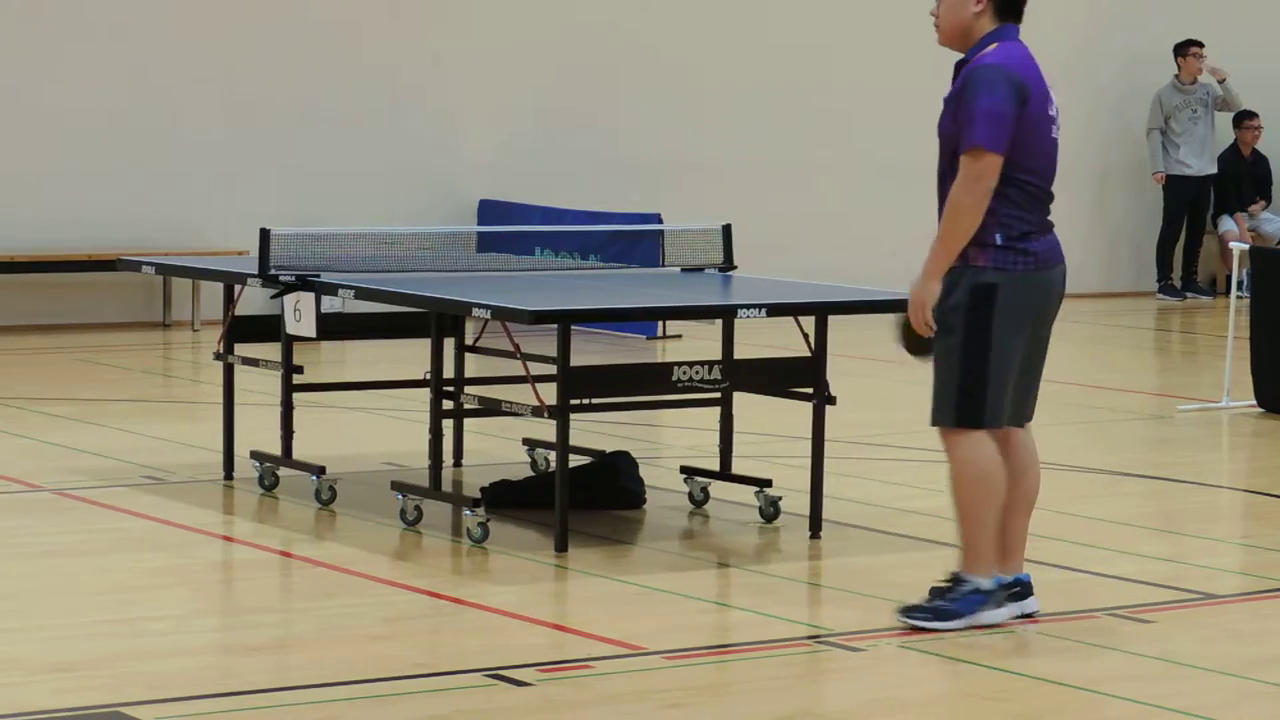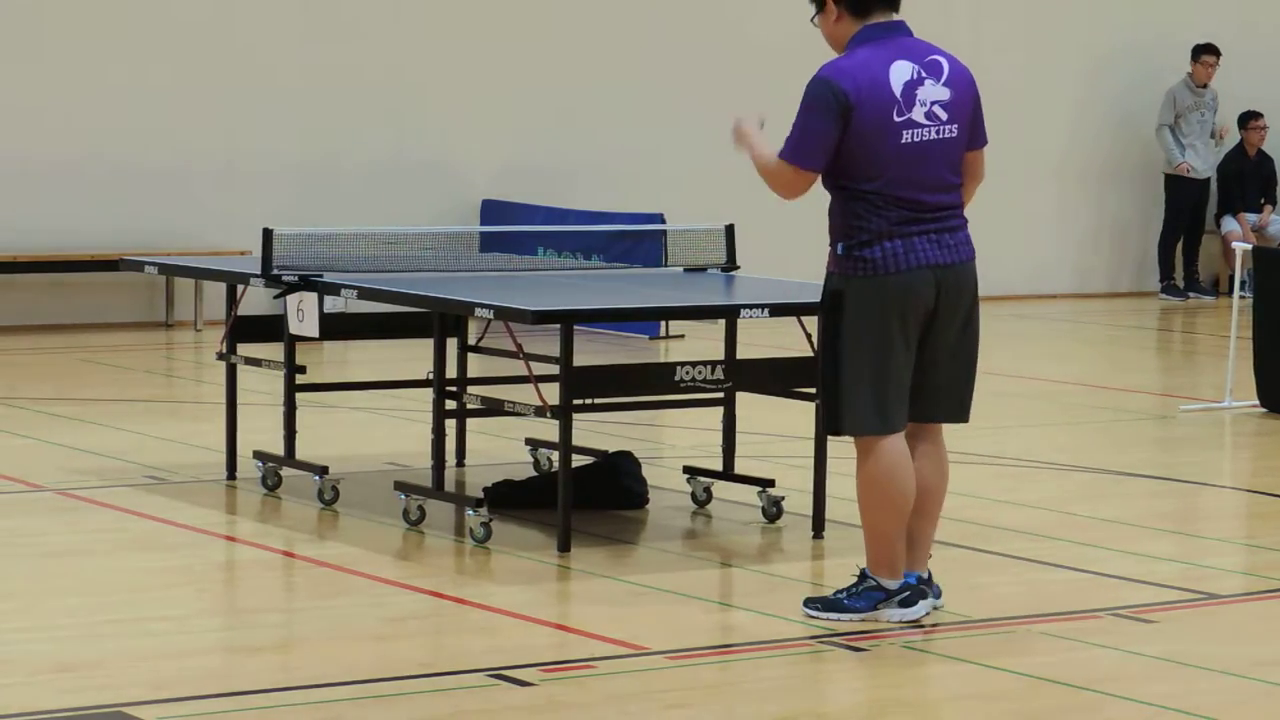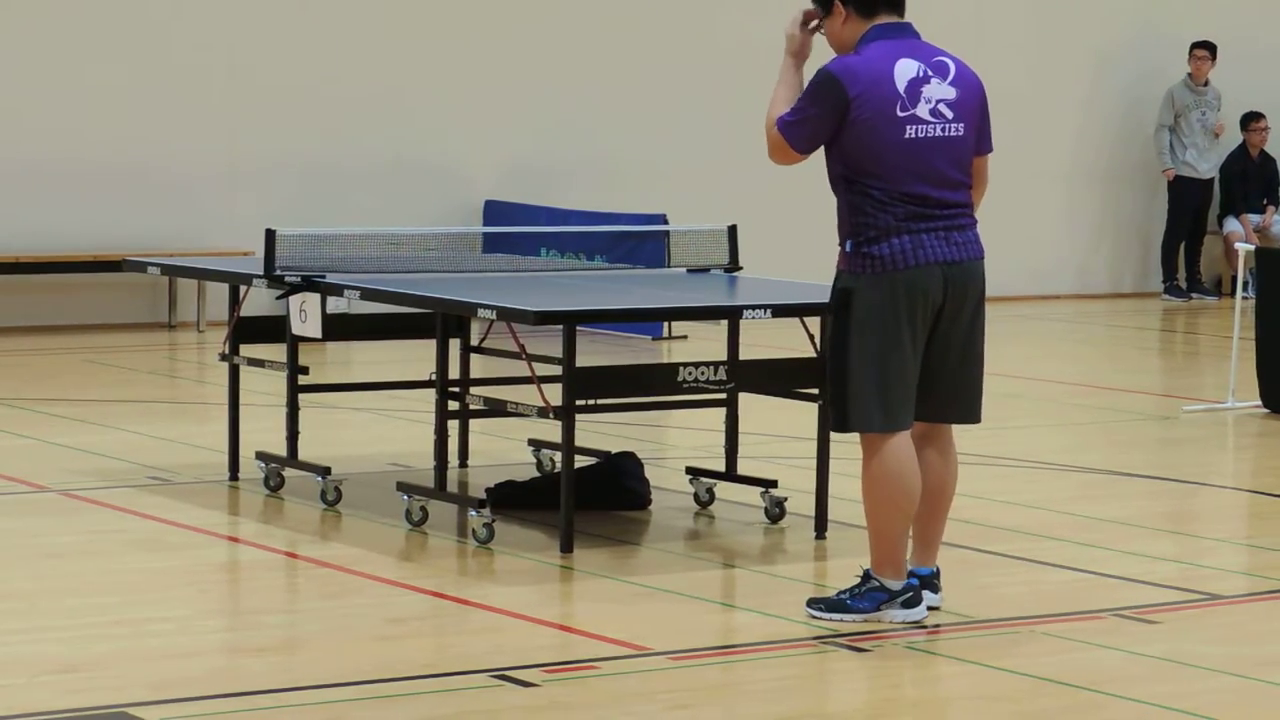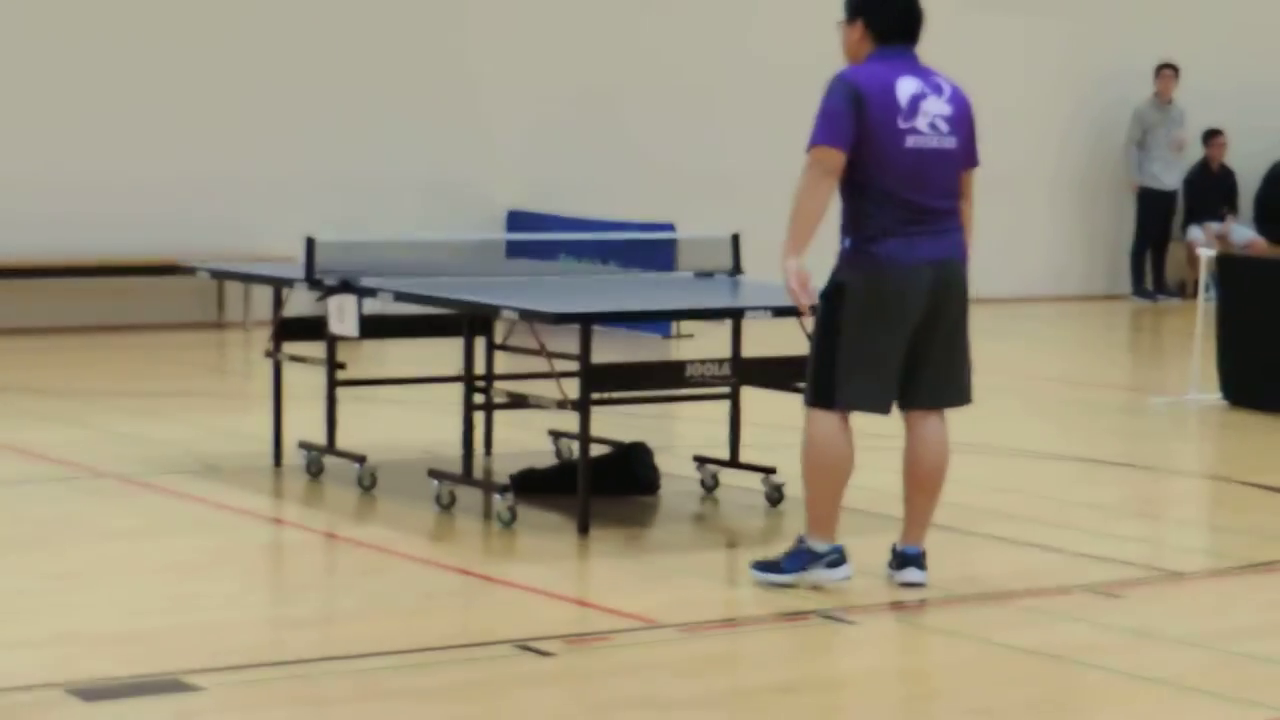
dt=1s
person 1, frame 1
left shoulder: (990, 71)
right shoulder: (1008, 68)
left elbow: (977, 183)
left wrist: (931, 276)
right wrist: (946, 268)
left hip: (995, 272)
right hip: (1027, 269)
left knee: (967, 425)
right knee: (1004, 425)
left ankle: (982, 581)
right ankle: (1005, 571)
person 1, frame 2
left shoulder: (840, 80)
right shoulder: (954, 71)
left elbow: (789, 181)
left wrist: (751, 142)
left hip: (876, 275)
right hip: (951, 265)
left knee: (879, 431)
right knee: (924, 427)
left ankle: (886, 586)
right ankle: (917, 573)
person 1, frame 3
left shoulder: (844, 77)
right shoulder: (961, 75)
left elbow: (781, 147)
left wrist: (791, 59)
left hip: (884, 272)
right hip: (960, 264)
left knee: (885, 430)
right knee: (933, 426)
left ankle: (891, 585)
right ankle: (924, 572)
person 1, frame 4
left shoulder: (854, 87)
right shoulder: (951, 94)
left elbow: (823, 172)
right elbow: (964, 192)
left wrist: (794, 256)
left hip: (876, 270)
right hip: (942, 269)
left knee: (830, 407)
right knee: (926, 412)
left ankle: (820, 547)
right ankle: (911, 551)
person 2, frame 1
left shoulder: (1208, 91)
right shoulder: (1164, 95)
left elbow: (1236, 106)
right elbow: (1154, 132)
left wrist: (1222, 80)
right wrist: (1157, 167)
left hip: (1204, 172)
right hip: (1176, 173)
left knee: (1197, 230)
right knee: (1172, 229)
left ankle: (1190, 281)
right ankle: (1164, 283)
person 2, frame 2
left shoulder: (1213, 95)
right shoulder: (1176, 92)
right elbow: (1162, 129)
left wrist: (1218, 133)
right wrist: (1176, 160)
left hip: (1204, 173)
right hip: (1179, 174)
left knee: (1196, 230)
right knee: (1173, 229)
left ankle: (1192, 281)
right ankle: (1167, 282)
person 2, frame 3
left shoulder: (1216, 95)
right shoulder: (1175, 92)
right elbow: (1162, 129)
left wrist: (1218, 131)
right wrist: (1166, 163)
left hip: (1207, 173)
right hip: (1182, 173)
left knee: (1198, 232)
right knee: (1177, 230)
left ankle: (1194, 281)
right ankle: (1170, 283)
person 2, frame 4
left shoulder: (1179, 112)
right shoulder: (1143, 110)
right elbow: (1132, 145)
left wrist: (1182, 144)
right wrist: (1136, 179)
left hip: (1172, 184)
right hip: (1150, 184)
left knee: (1163, 238)
right knee: (1145, 236)
left ankle: (1160, 284)
right ankle: (1139, 286)
person 3, frame 1
left shoulder: (1262, 160)
right shoulder: (1226, 160)
right elbow: (1228, 199)
left wrist: (1260, 206)
right wrist: (1243, 230)
left hip: (1255, 213)
right hip: (1229, 213)
right knee: (1229, 237)
right ankle: (1234, 280)
person 3, frame 2
right shoulder: (1230, 161)
right elbow: (1232, 200)
right wrist: (1247, 231)
left hip: (1259, 214)
right hip: (1232, 214)
right knee: (1233, 237)
right ankle: (1236, 279)
person 3, frame 3
right shoulder: (1233, 161)
right elbow: (1235, 201)
right wrist: (1249, 232)
left hip: (1262, 214)
right hip: (1235, 215)
right knee: (1234, 238)
person 3, frame 4
left shoulder: (1228, 174)
right shoulder: (1195, 175)
left elbow: (1232, 205)
right elbow: (1196, 209)
left wrist: (1227, 225)
right wrist: (1211, 238)
left hip: (1223, 222)
right hip: (1199, 223)
left knee: (1259, 244)
right knee: (1197, 245)
